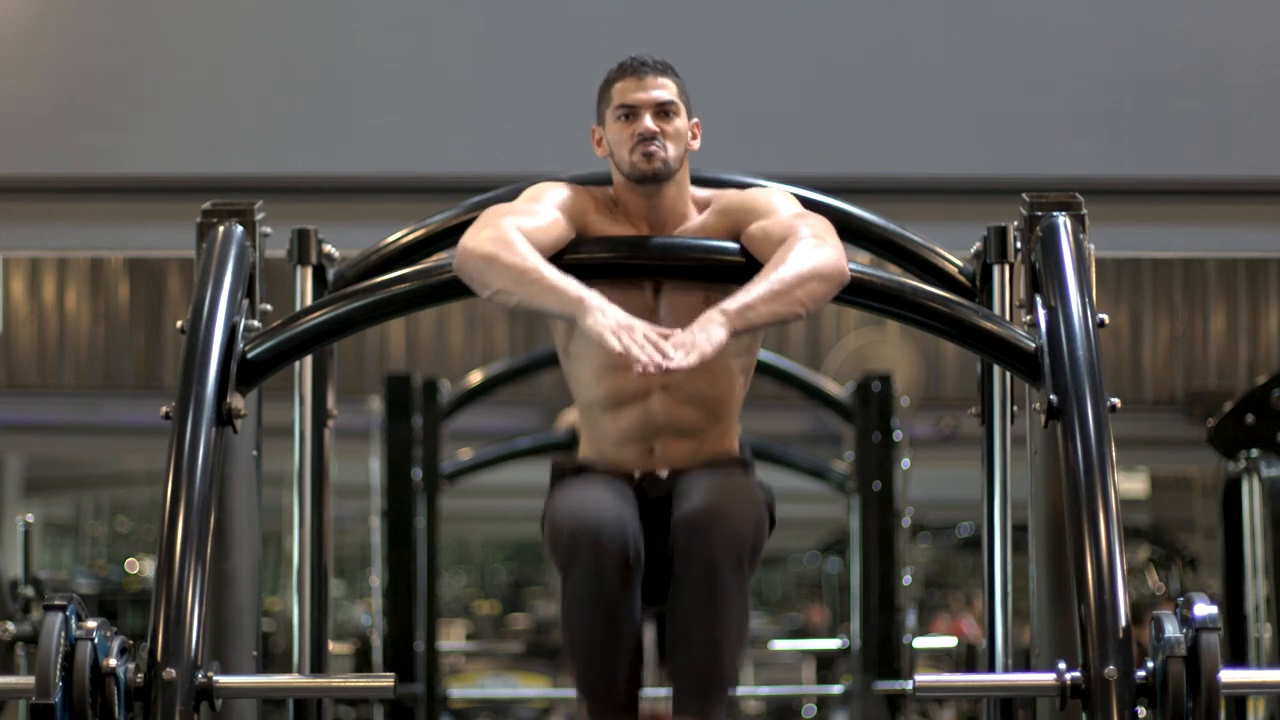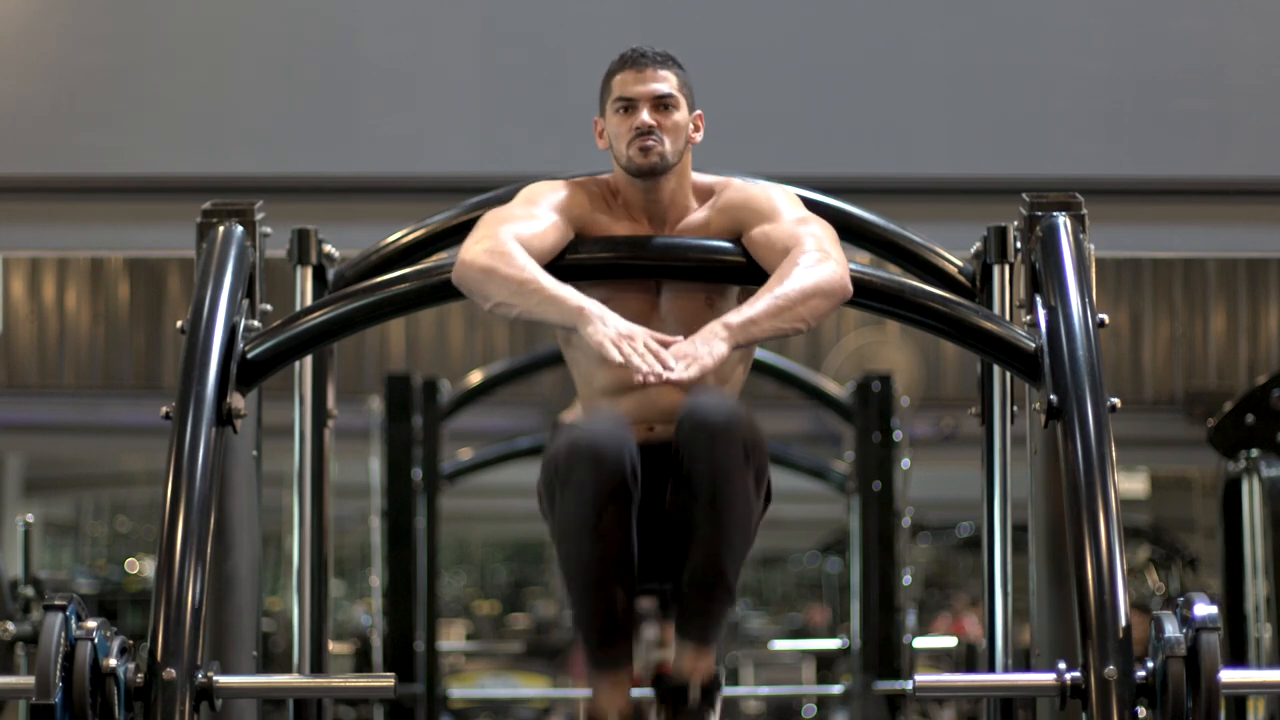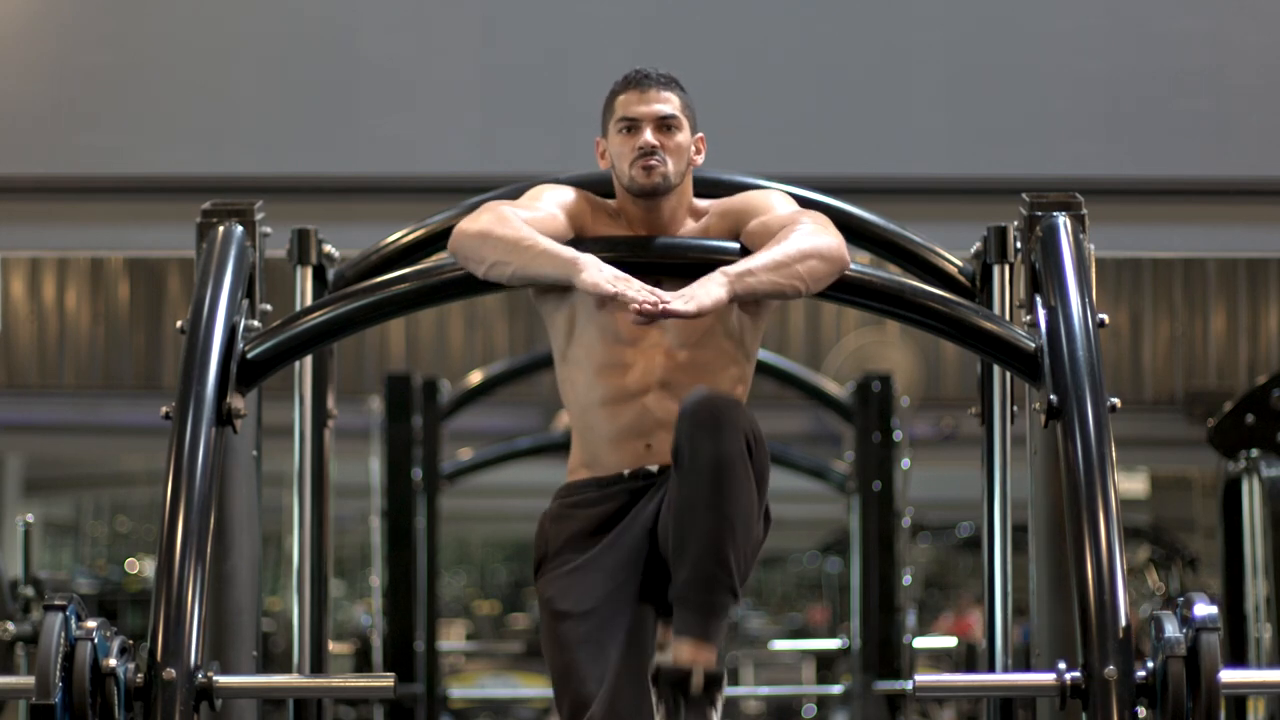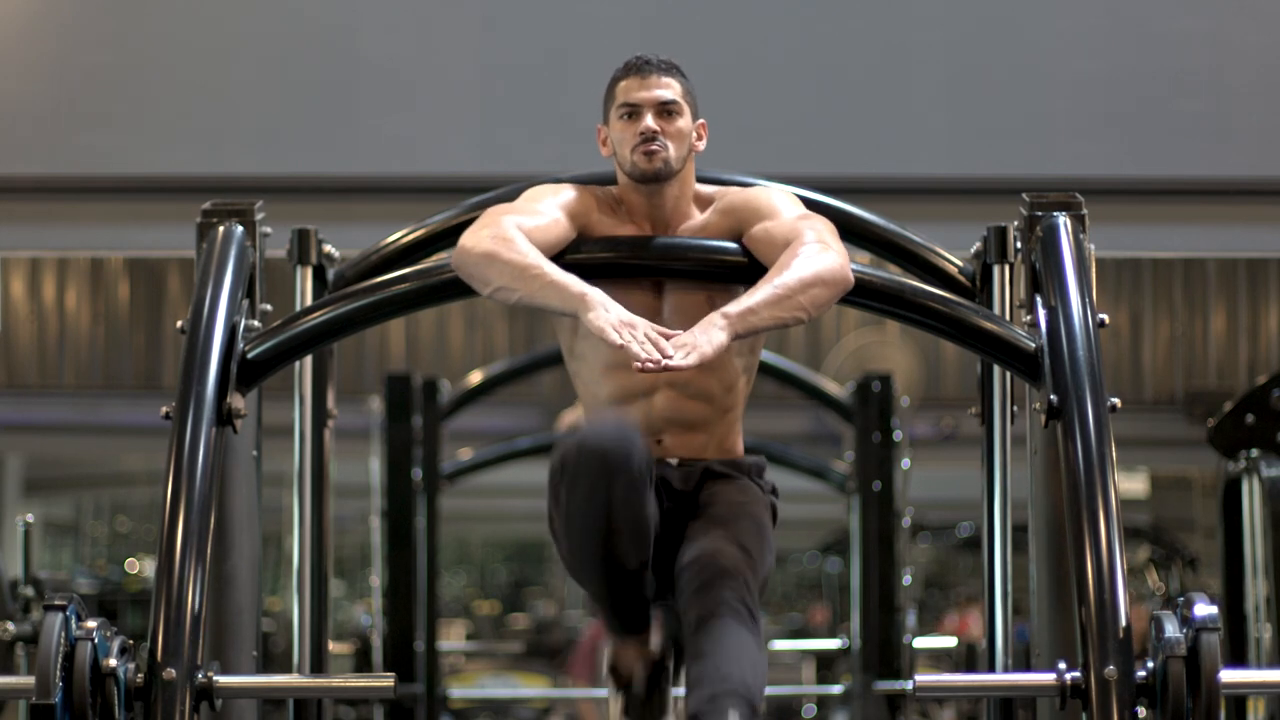
dt=0.4s
person 1, frame 1
left shoulder: (745, 211)
right shoulder: (567, 207)
left elbow: (825, 262)
right elbow: (478, 253)
left wrist: (718, 321)
right wrist: (591, 307)
left hip: (708, 505)
right hip: (603, 501)
left knee: (716, 519)
right knee: (594, 531)
person 1, frame 2
left shoulder: (745, 205)
right shoulder: (568, 202)
left elbow: (828, 274)
right elbow: (475, 264)
left wrist: (720, 332)
right wrist: (590, 316)
left hip: (711, 473)
right hip: (600, 479)
left knee: (715, 422)
right knee: (590, 443)
person 1, frame 3
left shoulder: (743, 217)
right shoulder: (569, 213)
left elbow: (826, 247)
right elbow: (473, 236)
left wrist: (719, 285)
right wrist: (586, 268)
left hip: (713, 522)
right hip: (592, 513)
left knee: (714, 417)
person 1, frame 4
left shoulder: (747, 210)
right shoulder: (572, 209)
left elbow: (830, 267)
right elbow: (477, 251)
left wrist: (721, 324)
right wrist: (594, 305)
left hip: (718, 489)
right hip: (611, 509)
left knee: (725, 592)
right knee: (597, 450)
right ankle: (636, 662)
